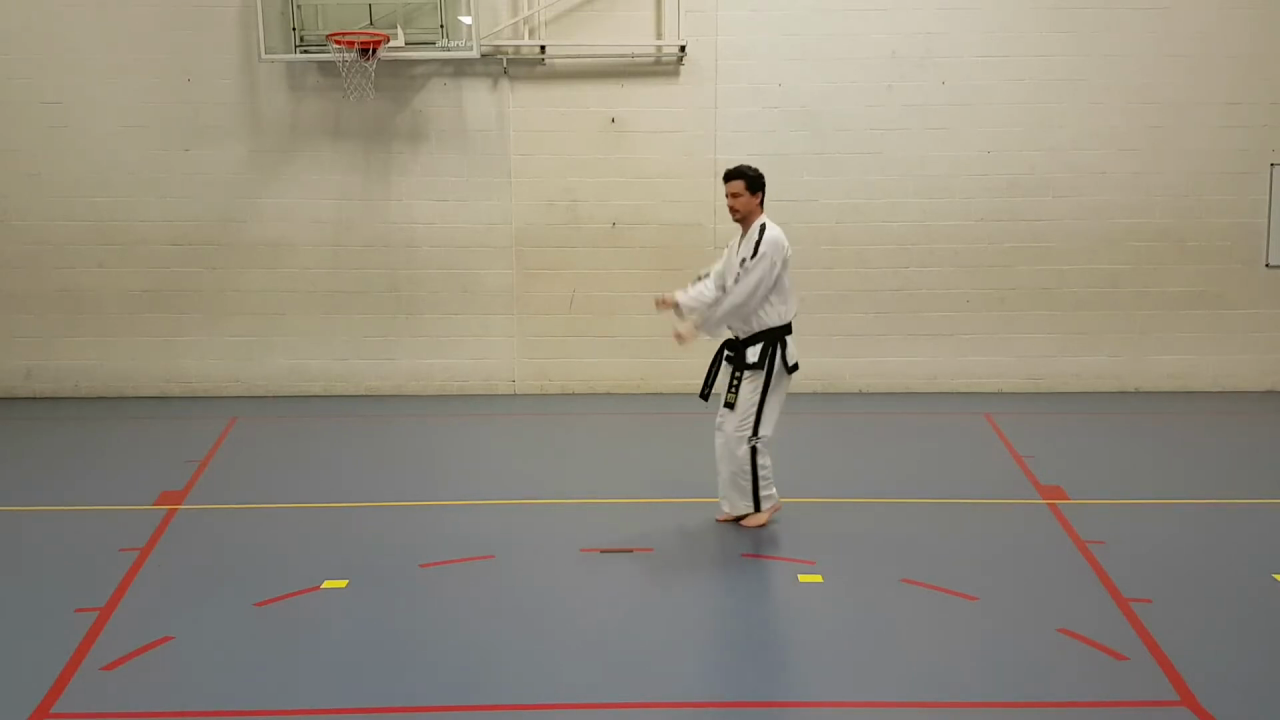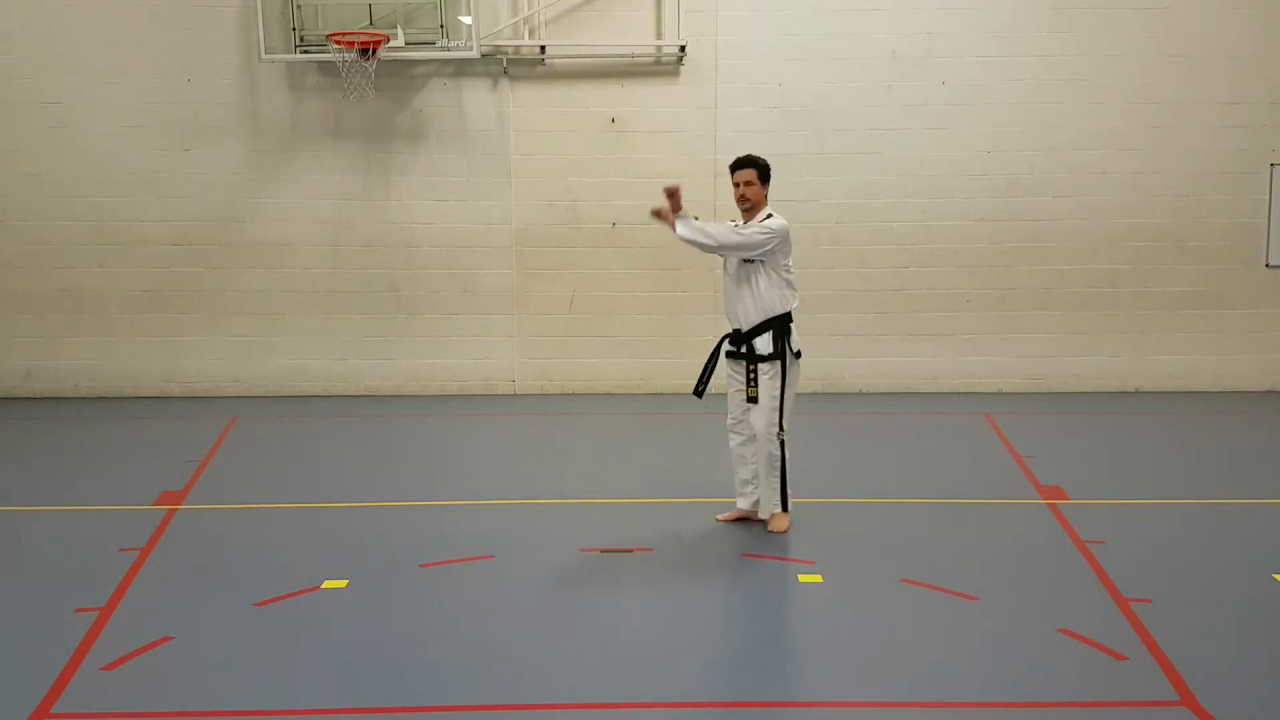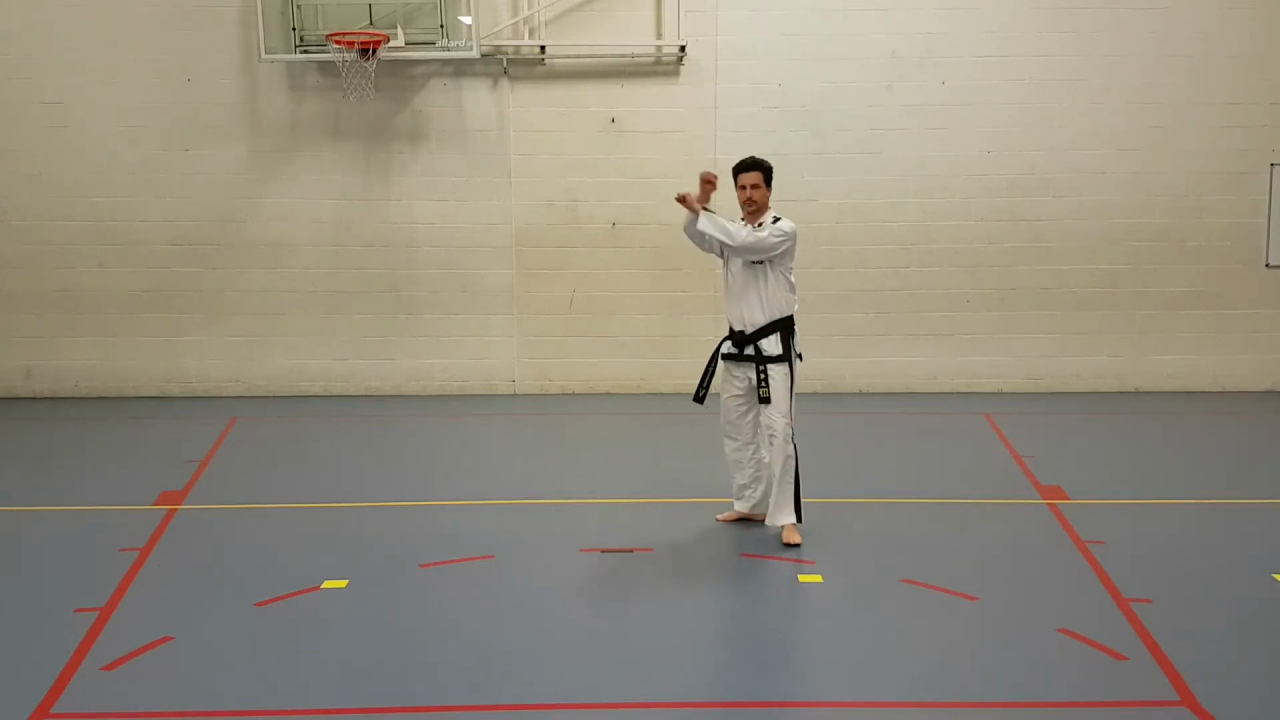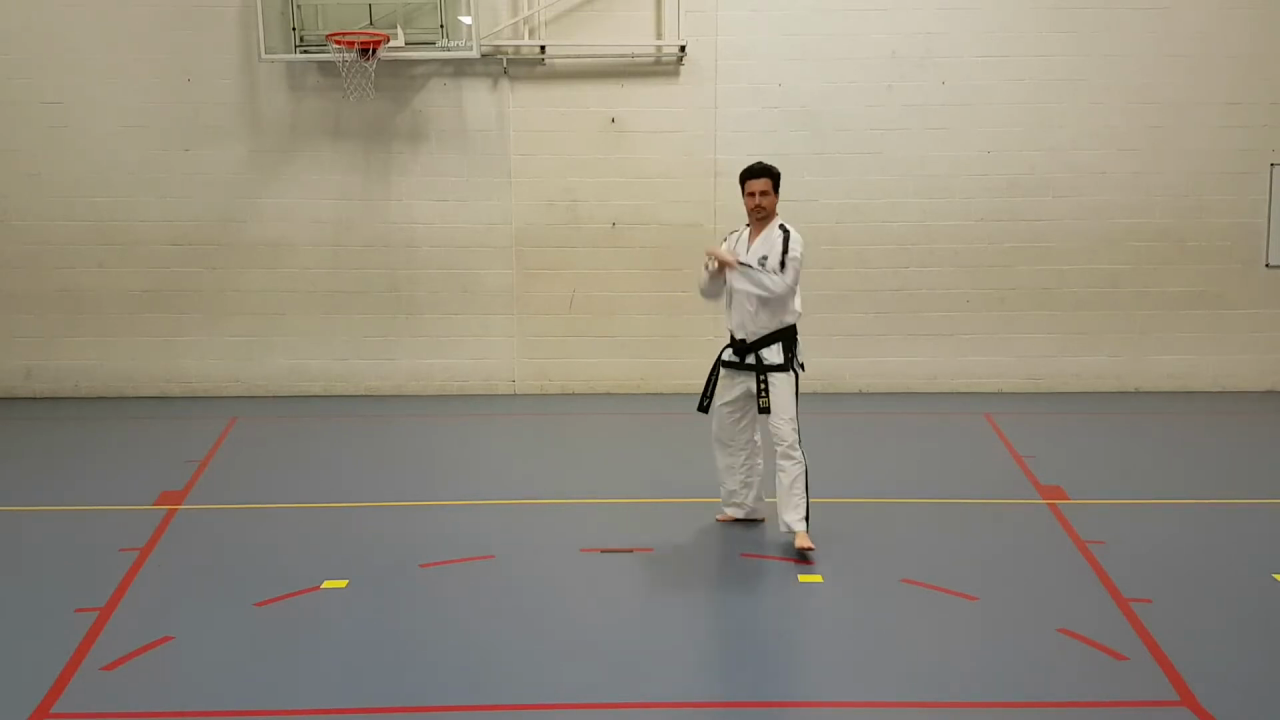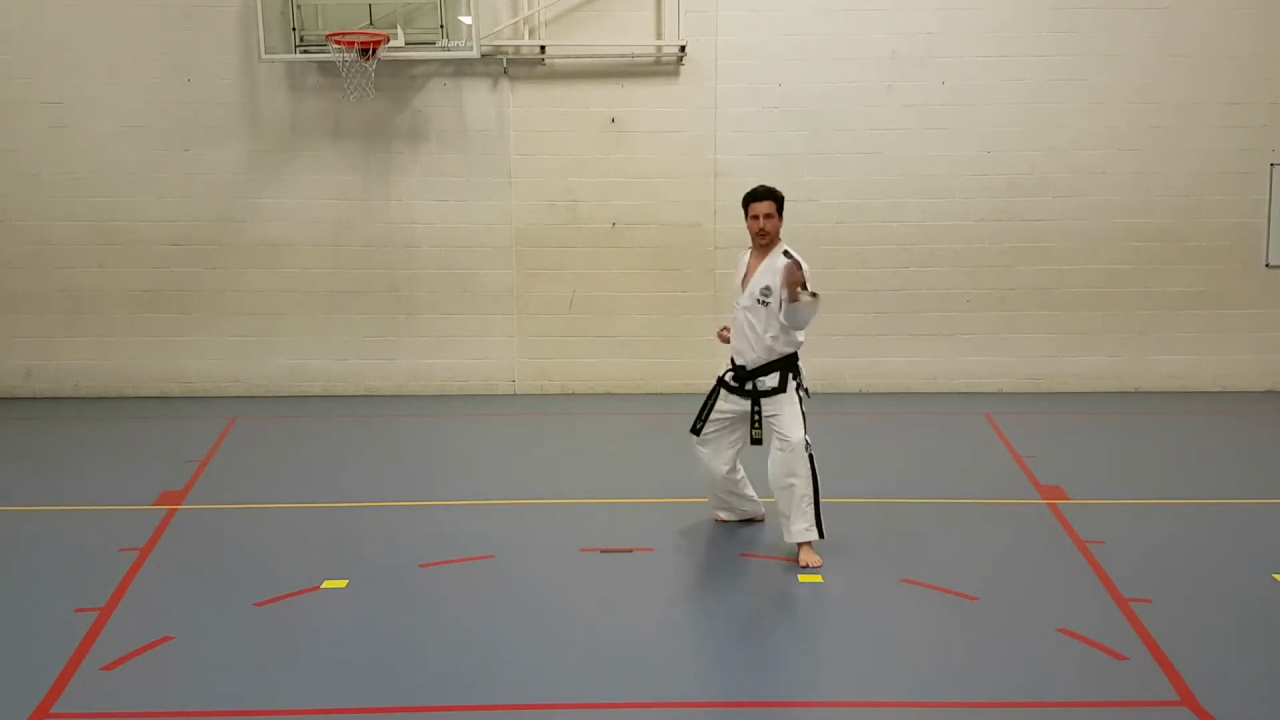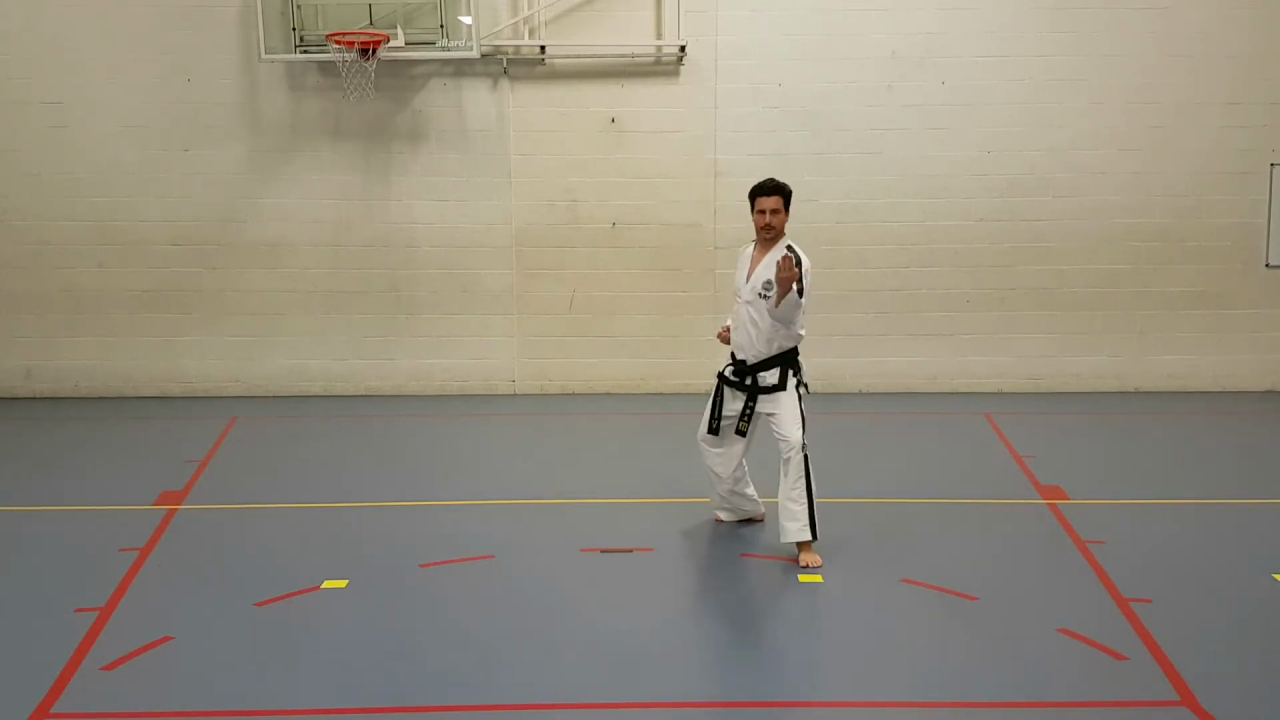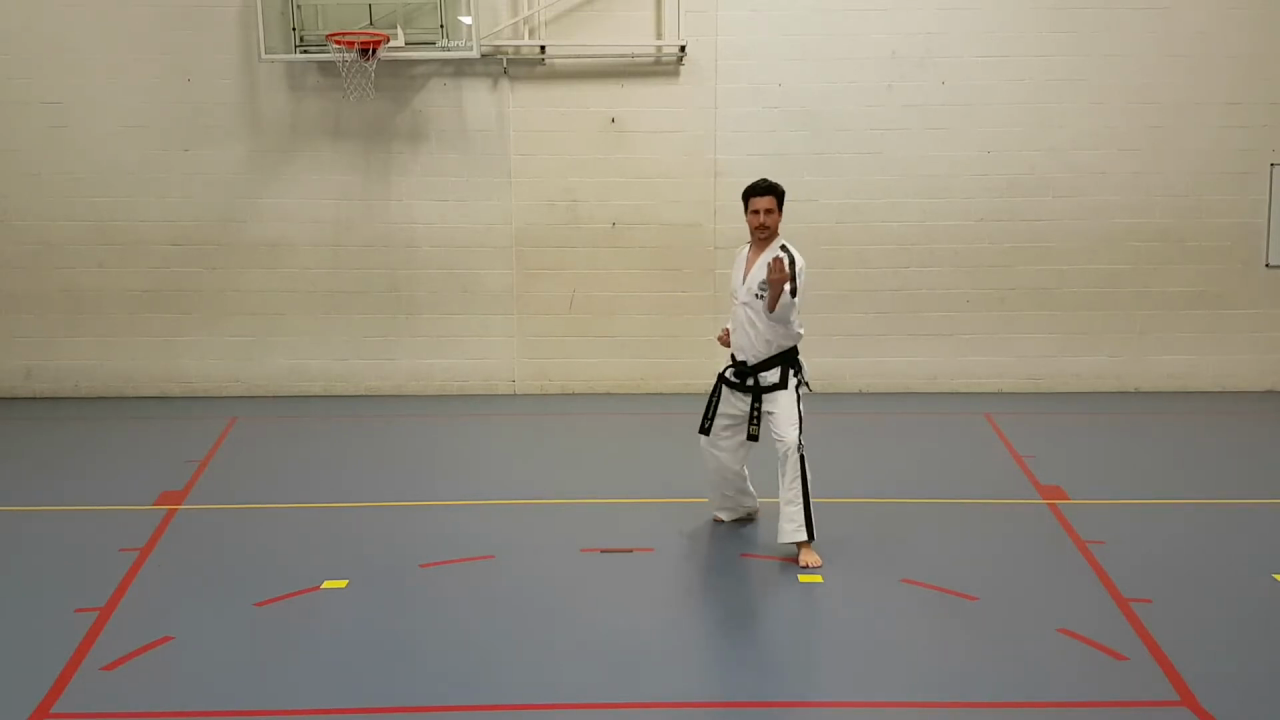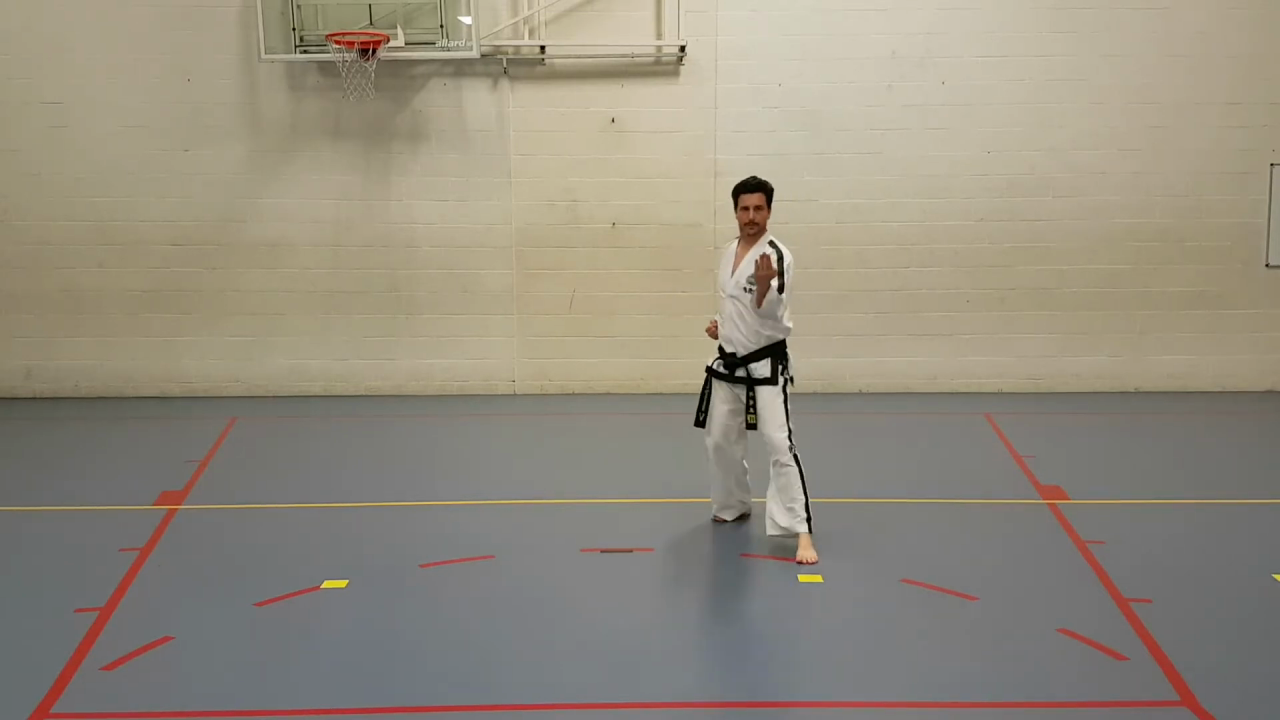
dt=0.2s
person 1, frame 1
left shoulder: (769, 240)
right shoulder: (738, 244)
left elbow: (743, 294)
right elbow: (715, 283)
left wrist: (698, 325)
right wrist: (681, 302)
left hip: (767, 351)
right hip: (746, 350)
left knee: (744, 432)
right knee: (729, 428)
left ankle: (761, 504)
right ankle: (744, 503)
person 1, frame 2
left shoulder: (775, 229)
right shoulder: (732, 230)
left elbow: (726, 239)
right elbow: (701, 237)
left wrist: (677, 219)
right wrist: (676, 211)
left hip: (772, 344)
right hip: (741, 344)
left knee: (766, 428)
right knee: (740, 427)
left ankle: (777, 508)
right ankle: (751, 503)
person 1, frame 3
left shoulder: (782, 230)
right shoulder: (730, 228)
left elbow: (744, 241)
right elbow: (697, 233)
left wrist: (701, 211)
right wrist: (701, 203)
left hip: (774, 346)
right hip: (738, 346)
left knee: (777, 430)
right knee: (738, 429)
left ankle: (787, 520)
right ankle: (751, 505)
person 1, frame 4
left shoulder: (786, 237)
right shoulder: (735, 238)
left elbow: (775, 289)
right elbow: (710, 290)
left wrist: (734, 266)
right wrist: (716, 270)
left hip: (776, 354)
right hip: (738, 354)
left knee: (785, 437)
right knee: (729, 434)
left ankle: (798, 528)
right ankle: (745, 505)
person 1, frame 5
left shoulder: (791, 266)
right shoulder: (744, 261)
left elbow: (795, 322)
left wrist: (798, 295)
right wrist: (732, 329)
left hip: (778, 378)
right hip: (739, 377)
left knee: (794, 447)
right knee: (709, 445)
left ankle: (804, 540)
right ankle: (744, 507)
person 1, frame 6
left shoulder: (794, 261)
right shoulder: (745, 254)
left elbow: (787, 319)
left wrist: (784, 290)
right wrist: (731, 327)
left hip: (778, 374)
right hip: (739, 372)
left knee: (792, 445)
right knee: (715, 443)
left ankle: (803, 540)
right ankle: (743, 507)
person 1, frame 7
left shoulder: (789, 261)
right shoulder: (742, 255)
left elbow: (784, 319)
left wrist: (777, 291)
right wrist: (730, 330)
left hip: (778, 373)
right hip: (739, 372)
left knee: (789, 446)
right knee: (717, 445)
left ankle: (803, 540)
right ankle: (736, 506)
person 1, frame 8
left shoulder: (777, 256)
right shoulder: (729, 251)
left elbow: (771, 314)
left wrist: (764, 287)
right wrist: (719, 323)
left hip: (765, 364)
right hip: (727, 364)
left knee: (779, 443)
right knee: (720, 441)
left ankle: (801, 532)
right ankle: (733, 504)
